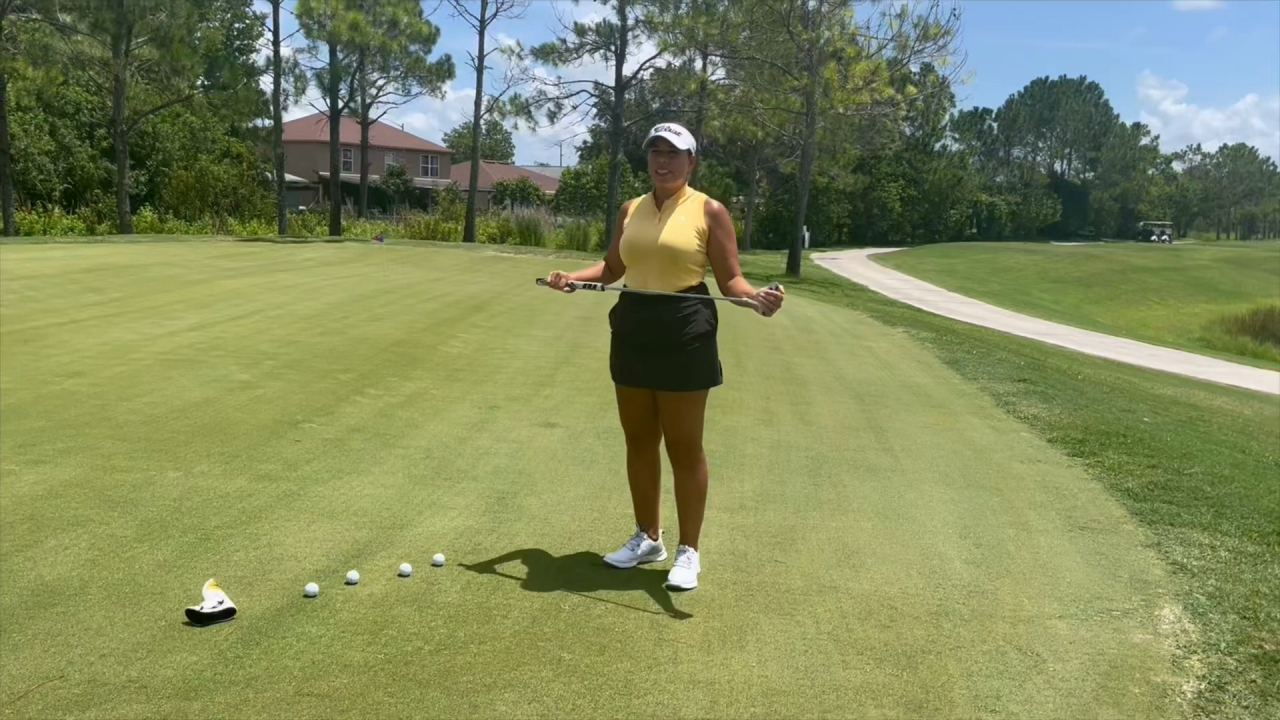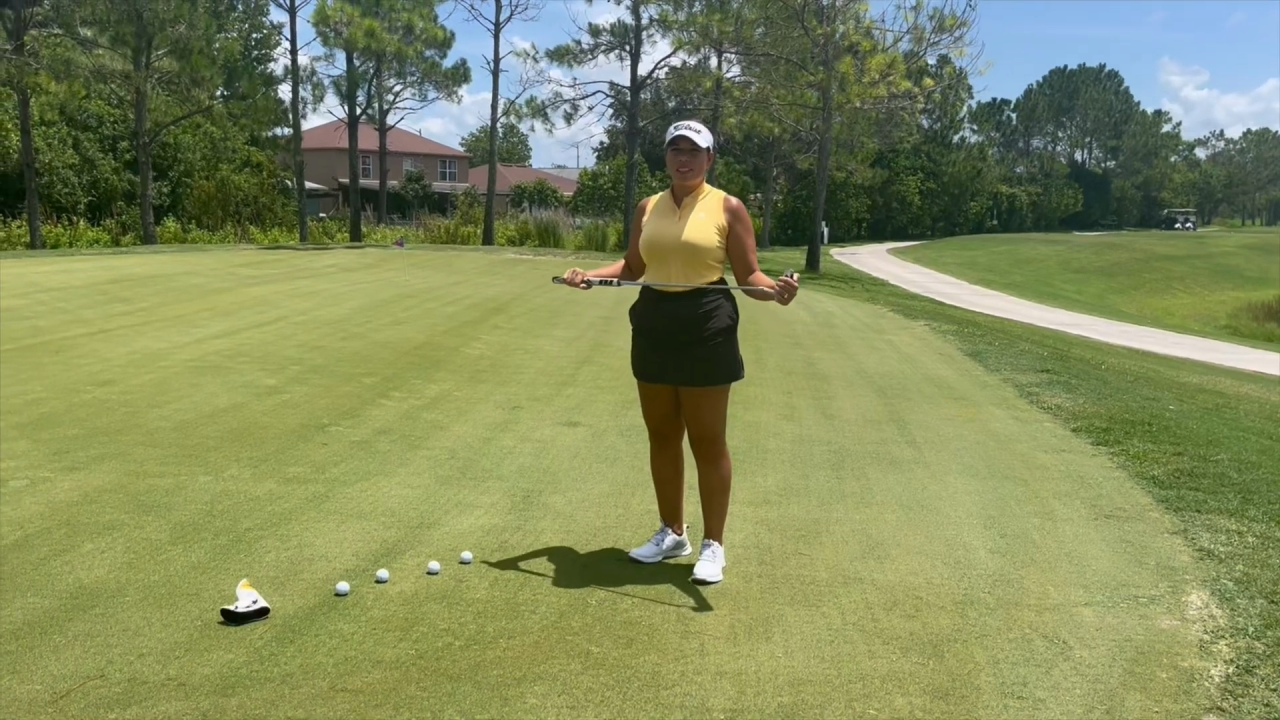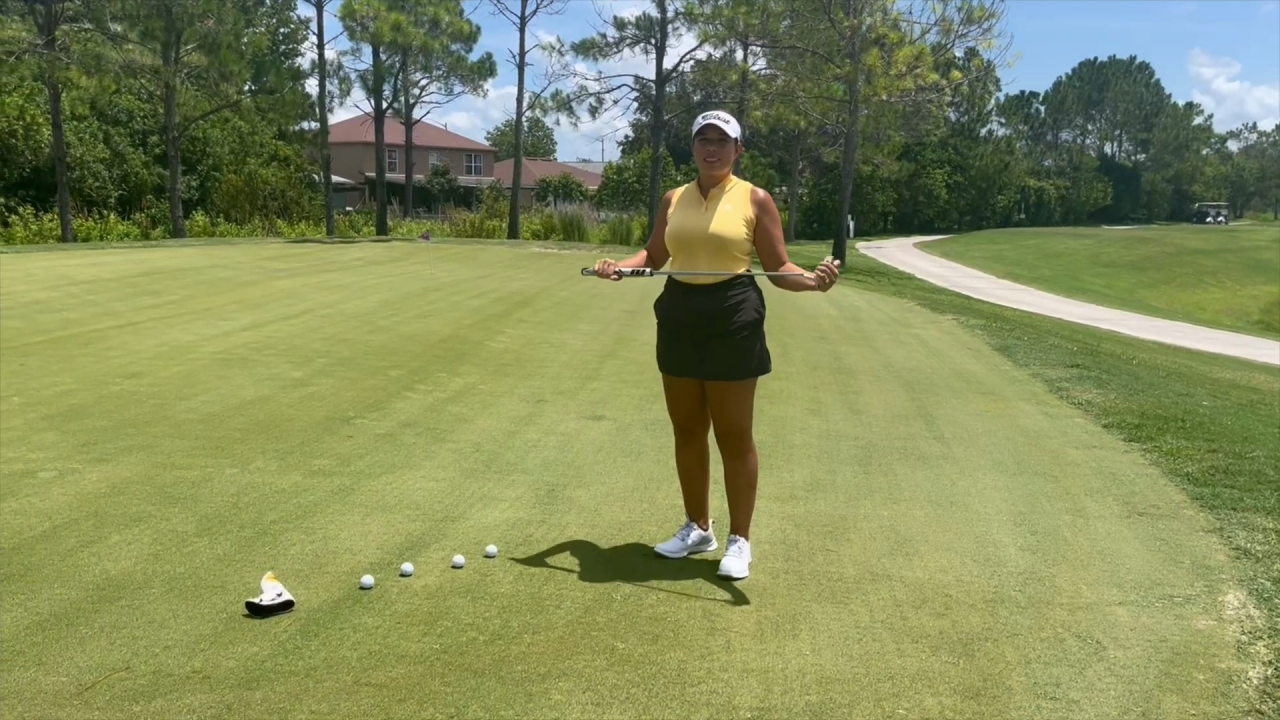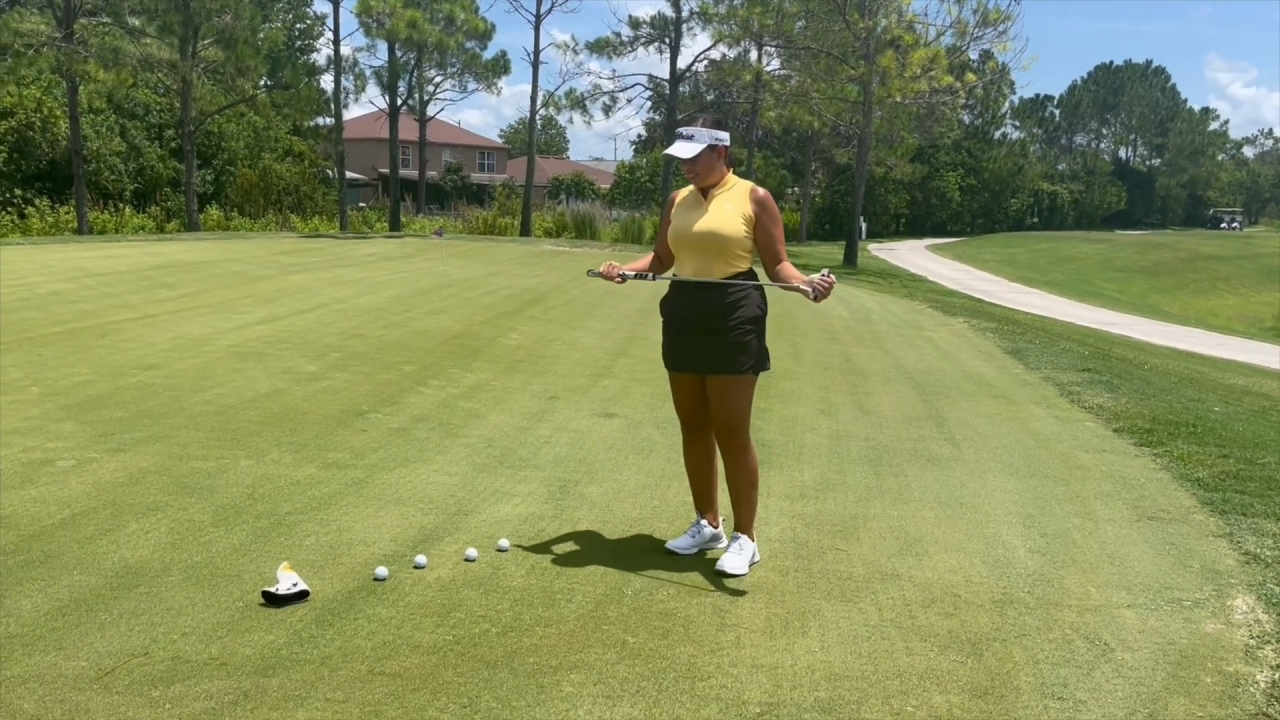
dt=1s
person 1, frame 1
left shoulder: (708, 210)
right shoulder: (630, 209)
left elbow: (729, 279)
right elbow: (612, 268)
left wrist: (757, 296)
right wrist: (571, 277)
left hip: (685, 333)
right hip: (632, 330)
left knee: (684, 447)
right knee: (639, 441)
left ankle: (688, 551)
right ankle: (647, 537)
person 1, frame 2
left shoulder: (728, 207)
right shoulder: (647, 207)
left elbow: (748, 275)
right elbow: (632, 266)
left wrist: (775, 289)
right wrist: (589, 274)
left hip: (706, 327)
right hip: (652, 326)
left knee: (707, 441)
right knee: (661, 437)
left ankle: (713, 545)
right ankle: (672, 533)
person 1, frame 3
left shoulder: (755, 199)
right shoulder: (673, 199)
left elbow: (778, 267)
right elbow: (654, 255)
left wrist: (813, 278)
right wrist: (620, 267)
left hip: (732, 319)
right hip: (678, 318)
left knee: (734, 436)
right knee: (687, 432)
left ankle: (739, 540)
right ankle: (698, 528)
person 1, frame 4
left shoulder: (754, 197)
right shoulder: (678, 200)
left elbow: (777, 264)
right elbow: (661, 258)
left wrist: (807, 283)
right wrist: (623, 269)
left hip: (734, 318)
right hip: (683, 317)
left knee: (732, 434)
right knee: (693, 428)
left ankle: (744, 537)
right ankle: (707, 523)
